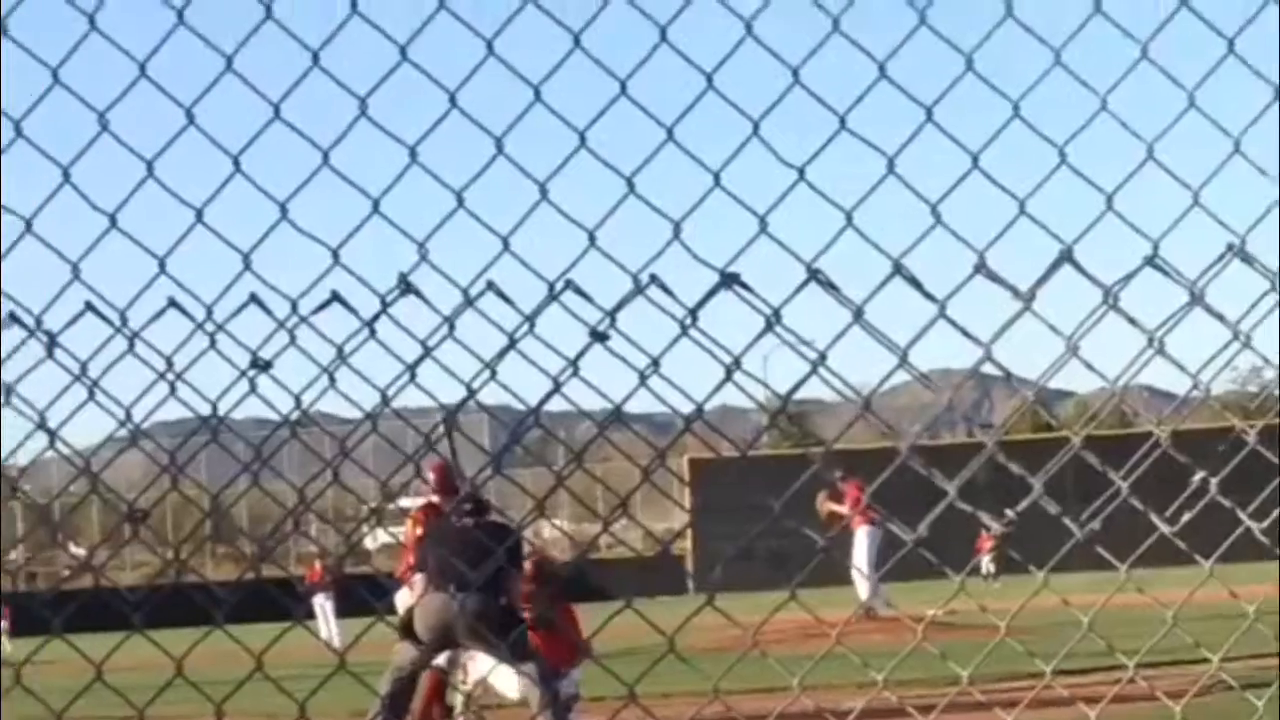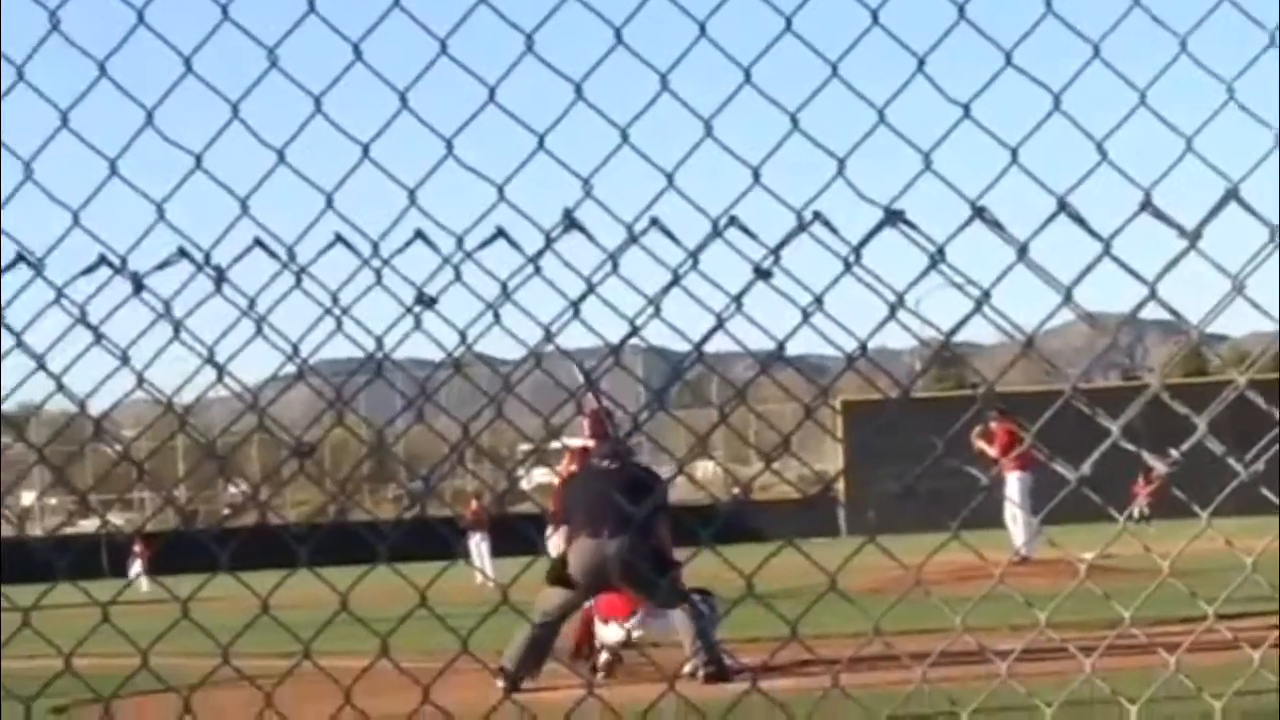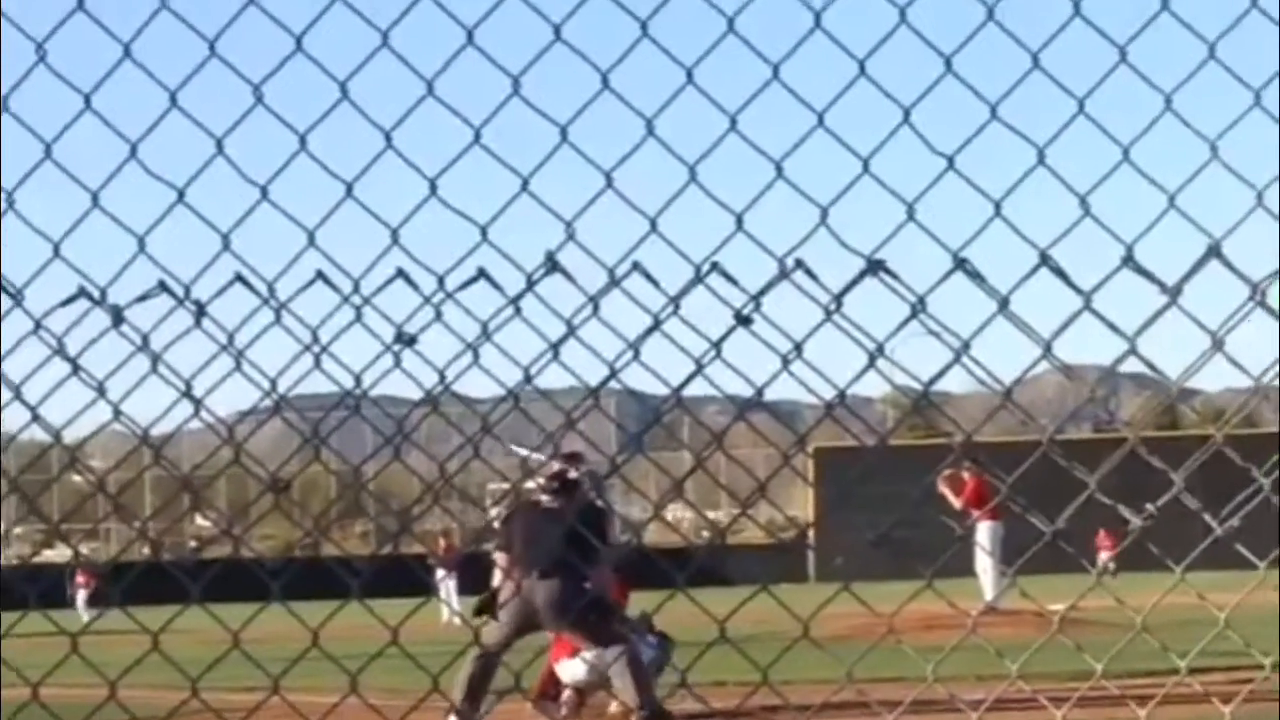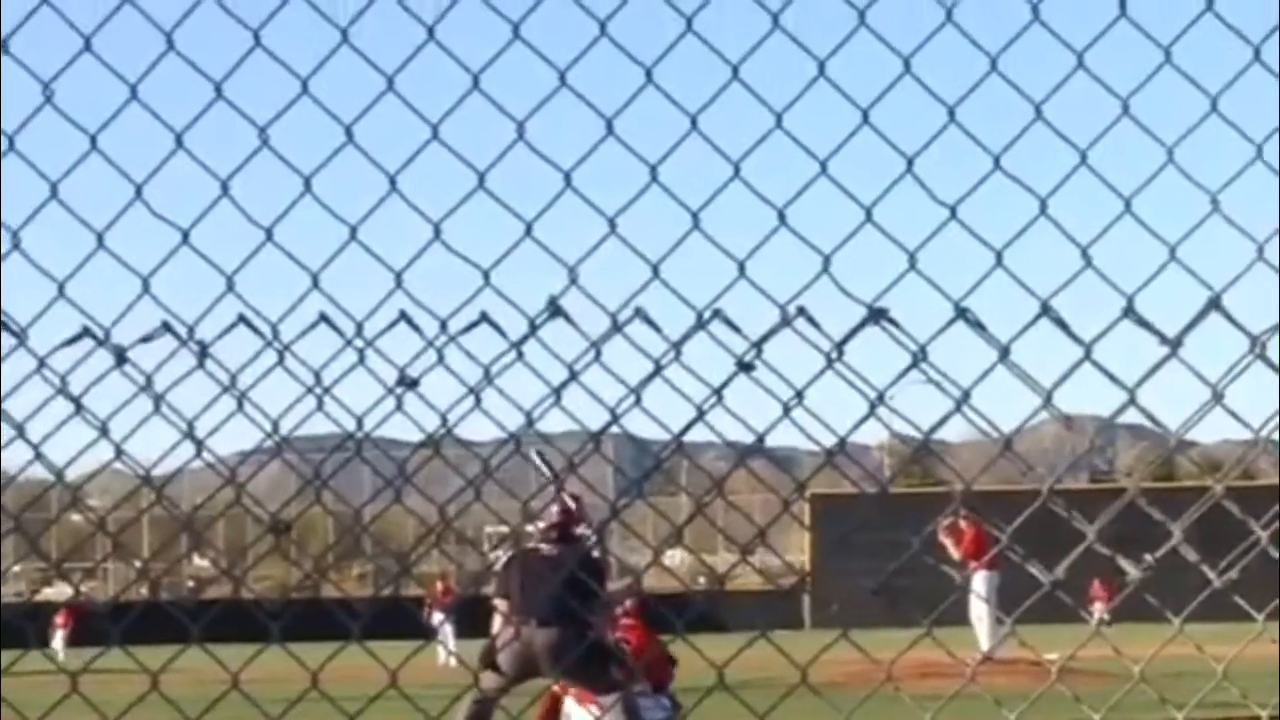
dt=0.5s
person 1, frame 1
left shoulder: (434, 531)
right shoulder: (502, 533)
right elbow: (513, 583)
left wrist: (414, 618)
right wrist: (517, 619)
left hip: (433, 606)
right hip: (479, 606)
left knee: (402, 668)
right knee: (528, 661)
person 1, frame 2
left shoulder: (575, 480)
right shoulder: (644, 476)
left elbow: (565, 529)
right elbow: (660, 527)
left wrist: (562, 567)
right wrist: (670, 563)
left hip: (584, 551)
right hip: (630, 550)
left knee: (546, 614)
right knee: (679, 602)
left ankle: (509, 674)
right ankle: (709, 665)
person 1, frame 3
left shoulder: (519, 511)
right shoulder: (588, 512)
left elbow: (502, 562)
right elbow: (598, 566)
left wrist: (497, 598)
right wrist: (607, 603)
left hip: (519, 590)
right hip: (563, 590)
left knee: (486, 649)
right knee: (617, 642)
person 1, frame 4
left shoulder: (517, 560)
right shoulder: (585, 561)
left elbow: (501, 611)
right elbow: (596, 613)
left wrist: (494, 649)
right wrist: (605, 647)
left hip: (518, 642)
right hip: (564, 641)
left knee: (484, 694)
right knee: (616, 690)
